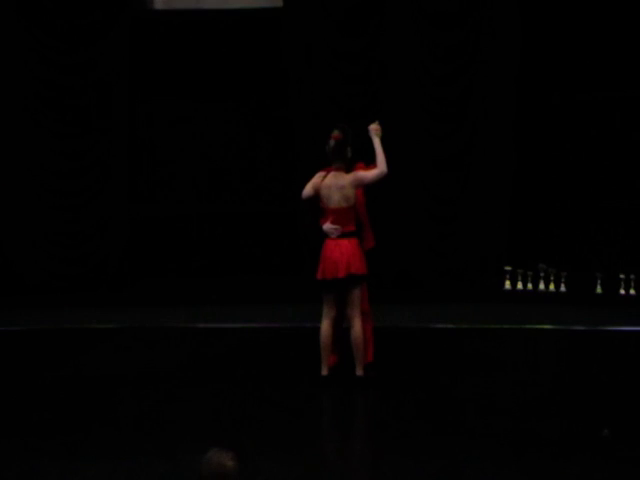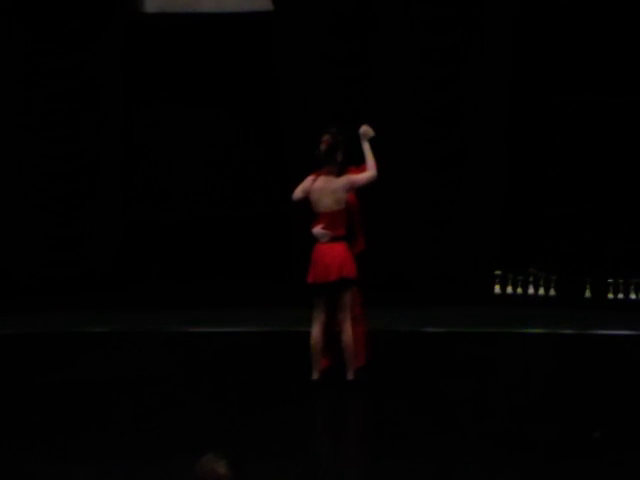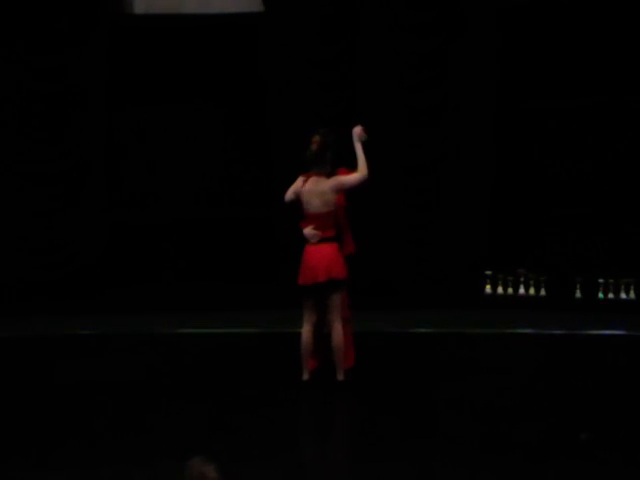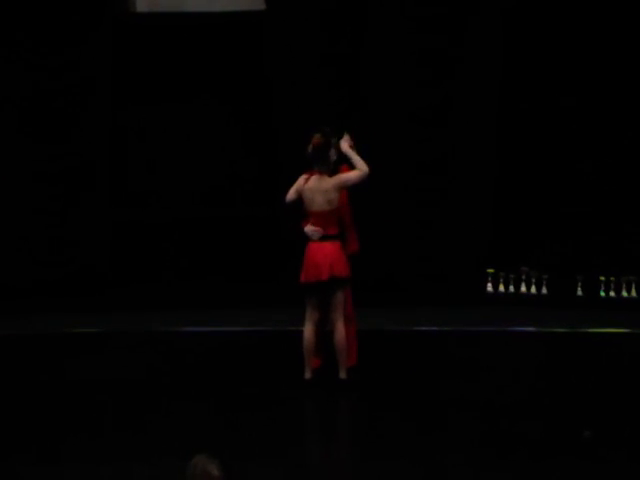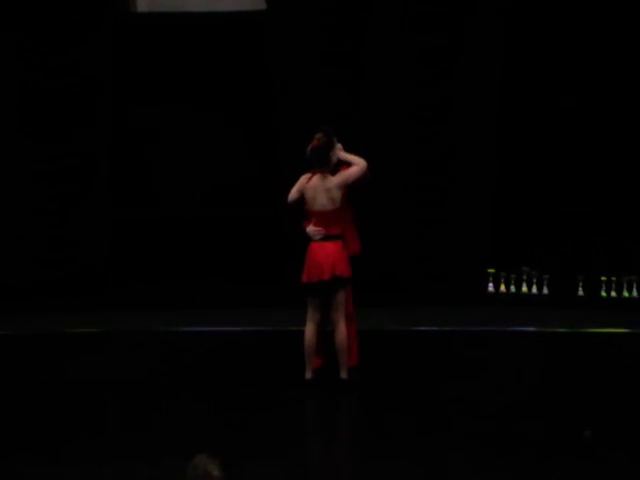
dt=0.5s
person 1, frame 1
left shoulder: (320, 178)
right shoulder: (352, 179)
left elbow: (303, 198)
right elbow: (383, 169)
right wrist: (375, 138)
left hip: (329, 250)
right hip: (351, 250)
left knee: (328, 315)
right knee: (355, 316)
left ankle: (325, 370)
right ankle: (359, 371)
person 1, frame 2
left shoulder: (310, 182)
right shoulder: (345, 182)
left elbow: (294, 201)
right elbow: (373, 173)
right wrist: (365, 142)
left hip: (320, 254)
right hip: (342, 253)
left knee: (318, 319)
right knee: (345, 320)
left ankle: (316, 373)
right ankle: (350, 375)
person 1, frame 3
left shoulder: (300, 183)
right shoulder: (333, 184)
left elbow: (286, 204)
right elbow: (363, 174)
right wrist: (356, 141)
left hip: (310, 255)
right hip: (331, 255)
left knee: (308, 321)
right knee: (335, 321)
left ankle: (305, 374)
right ankle: (340, 375)
person 1, frame 4
left shoulder: (303, 181)
right shoulder: (336, 182)
left elbow: (287, 204)
right elbow: (364, 171)
right wrist: (347, 149)
left hip: (312, 253)
right hip: (334, 252)
left knee: (311, 318)
right knee: (338, 319)
left ankle: (308, 372)
right ankle: (342, 373)
person 1, frame 5
left shoulder: (305, 180)
right shoulder: (338, 181)
left elbow: (289, 203)
right elbow: (363, 164)
right wrist: (342, 154)
left hip: (314, 252)
right hip: (336, 252)
left knee: (312, 318)
right knee: (339, 318)
left ankle: (309, 372)
right ankle: (343, 373)
person 2, frame 1
left shoulder: (359, 170)
right wrist: (323, 224)
left hip: (357, 244)
left knee: (360, 301)
left ankle: (365, 357)
right ankle: (333, 353)
person 2, frame 2
left shoulder: (351, 174)
right wrist: (312, 228)
left hip: (349, 248)
left knee: (353, 306)
left ankle: (357, 360)
right ankle: (326, 356)
person 2, frame 3
left shoulder: (340, 175)
right wrist: (303, 228)
left hip: (338, 250)
left knee: (341, 305)
left ankle: (345, 361)
right ankle: (315, 358)
person 2, frame 4
left shoulder: (343, 172)
right wrist: (306, 227)
left hip: (341, 246)
left knee: (344, 304)
left ankle: (348, 359)
right ankle: (317, 356)
person 2, frame 5
left shoulder: (343, 172)
left elbow: (363, 179)
left wrist: (344, 157)
right wrist: (307, 227)
left hip: (342, 246)
left knee: (344, 305)
left ankle: (349, 359)
right ankle: (317, 357)
